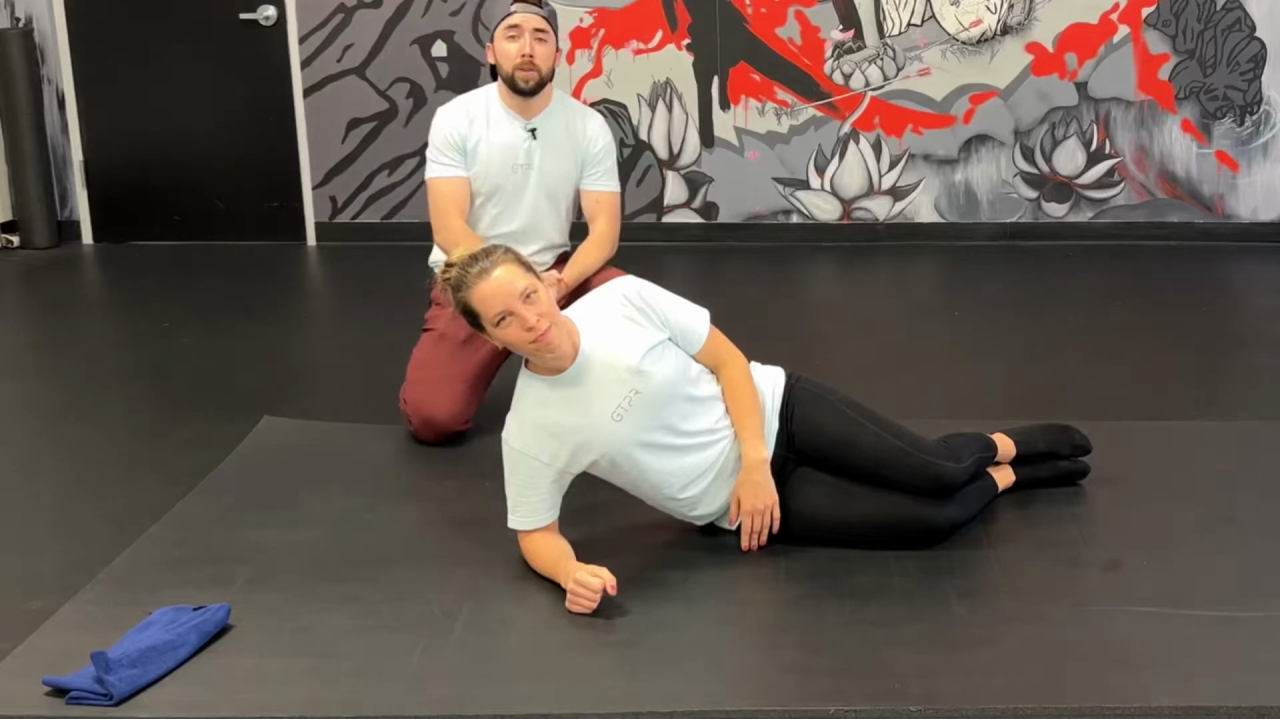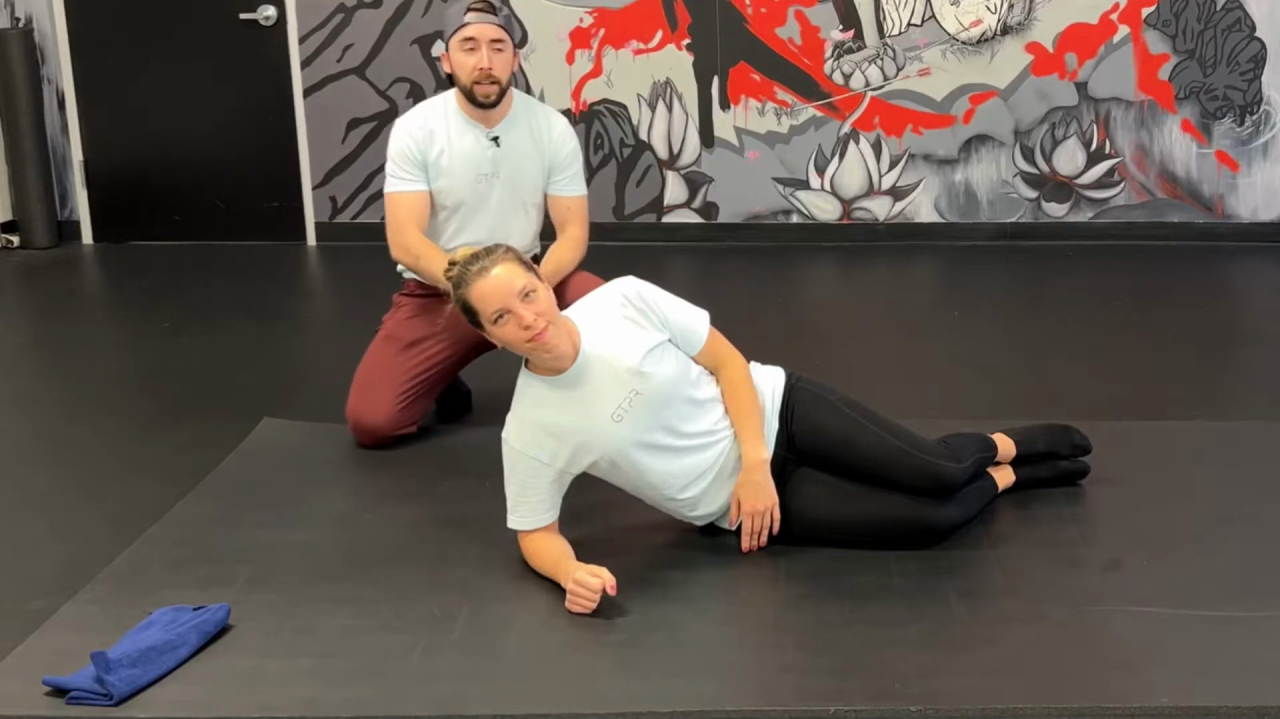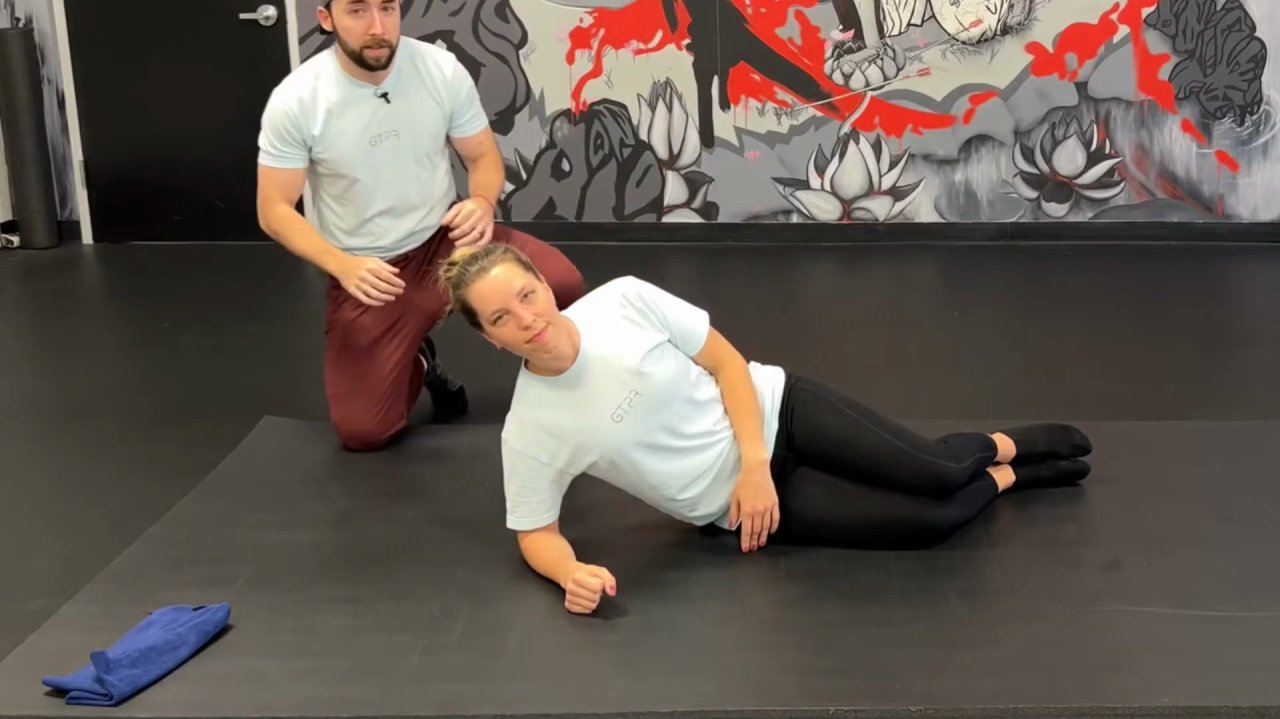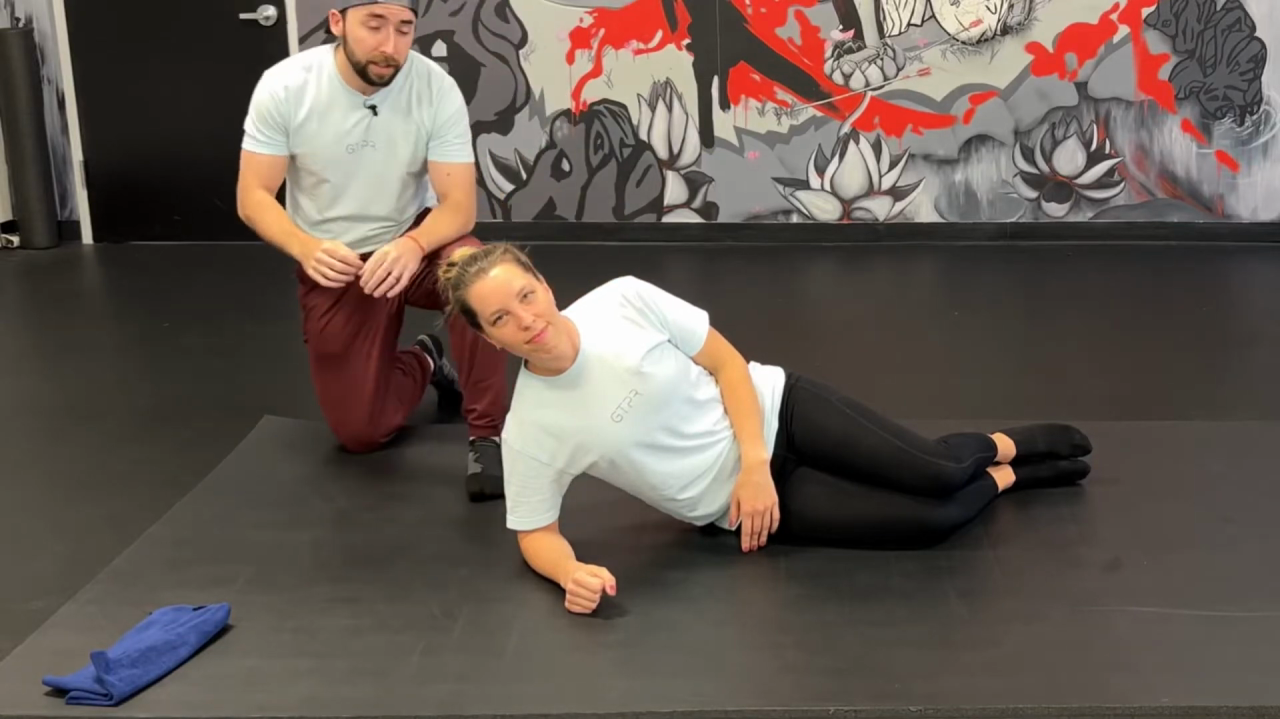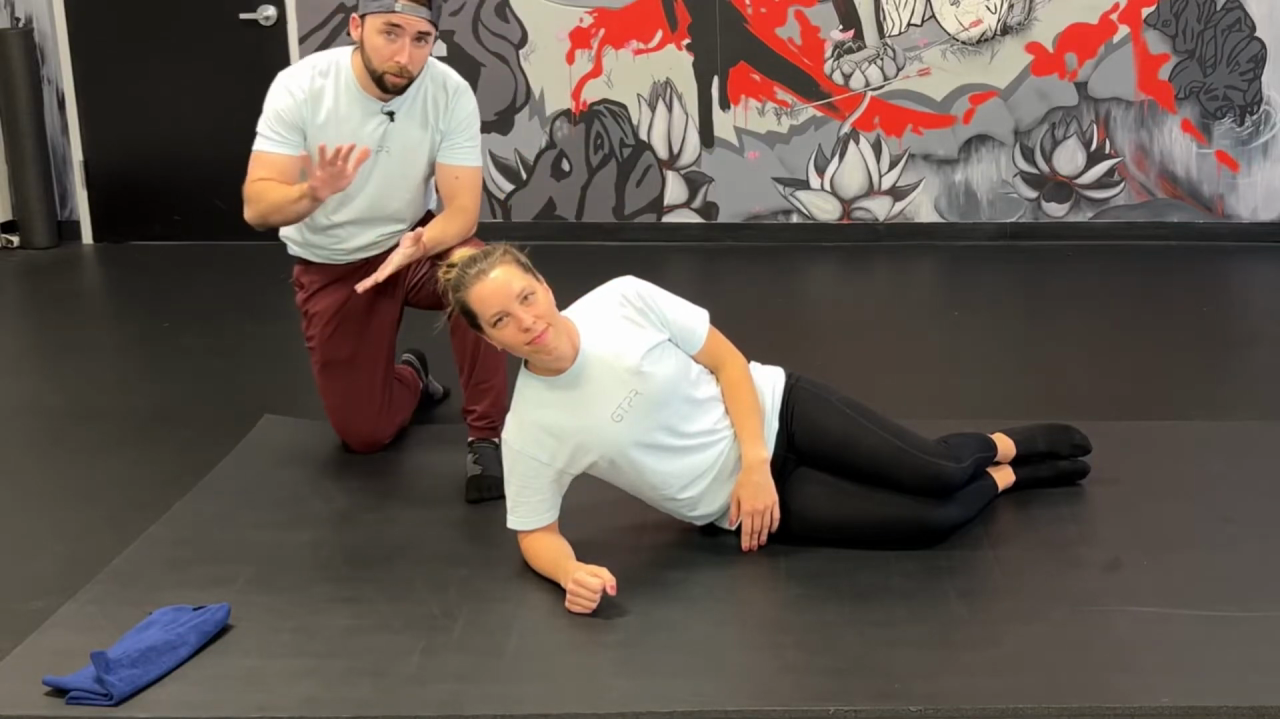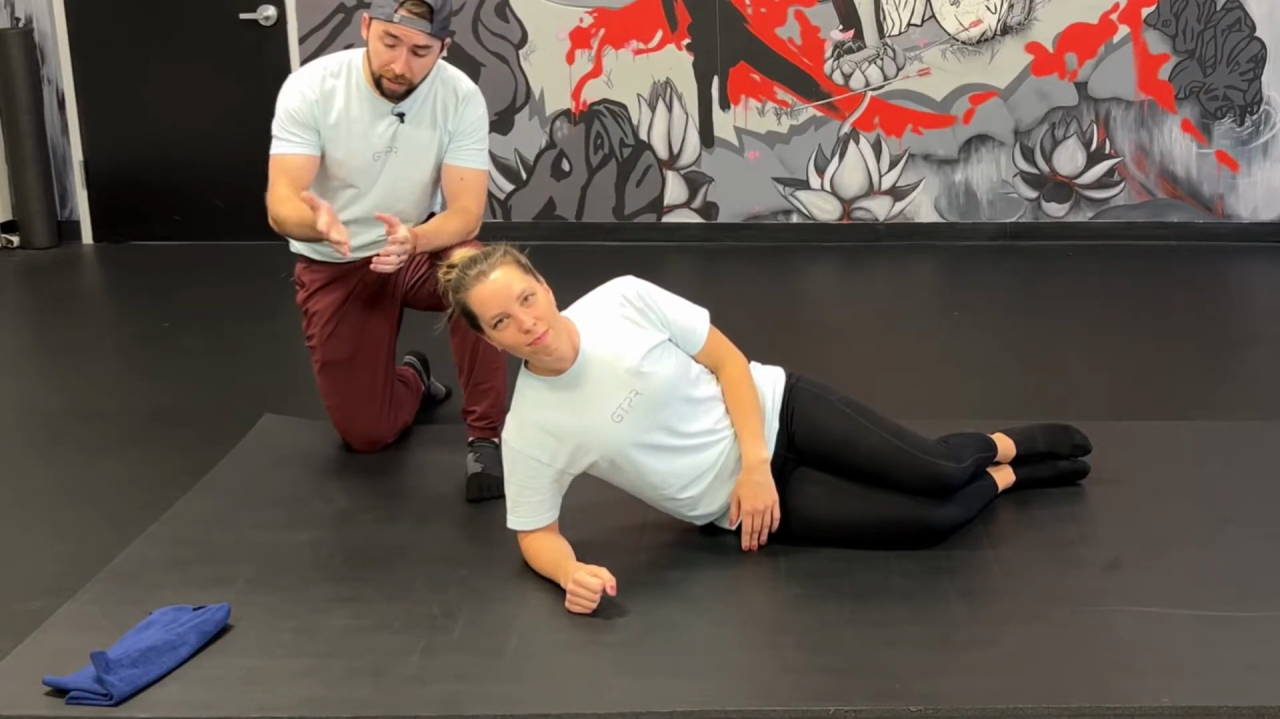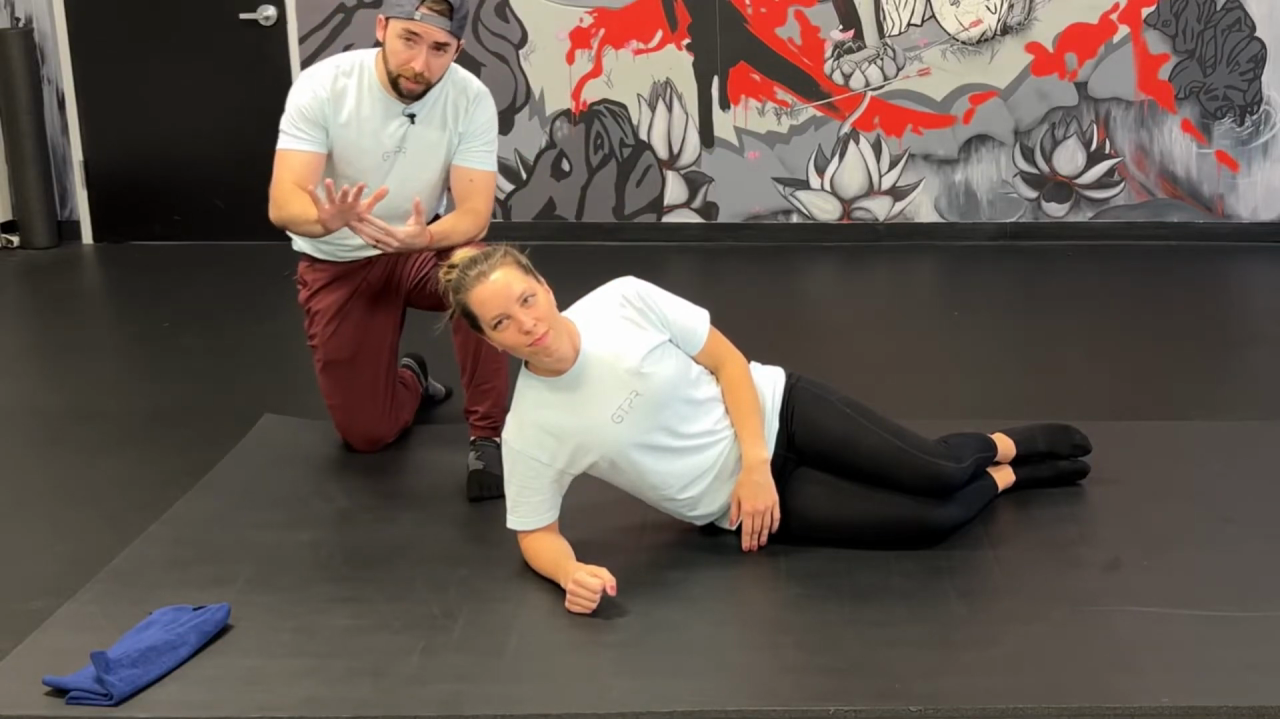
dt=0.5s
person 1, frame 1
left shoulder: (625, 298)
right shoulder: (529, 431)
left elbow: (730, 363)
right elbow: (536, 533)
left wrist: (755, 462)
right wrist: (571, 574)
left hip: (771, 410)
right hip: (729, 498)
left knee: (937, 475)
right knee: (931, 524)
left ankle: (1005, 444)
right ankle: (1006, 479)
person 1, frame 2
left shoulder: (625, 299)
right shoulder: (529, 431)
left elbow: (729, 363)
right elbow: (535, 533)
left wrist: (754, 462)
right wrist: (570, 572)
left hip: (773, 410)
right hip: (727, 498)
left knee: (937, 473)
right knee: (931, 522)
left ankle: (1006, 446)
right ankle: (1004, 478)
person 1, frame 3
left shoulder: (624, 298)
right shoulder: (528, 431)
left elbow: (729, 364)
right elbow: (535, 533)
left wrist: (753, 462)
right wrist: (570, 573)
left hip: (772, 409)
right hip: (731, 497)
left knee: (937, 471)
right knee: (930, 522)
left ankle: (1006, 444)
right ankle: (1007, 478)
person 1, frame 4
left shoulder: (623, 299)
right shoulder: (528, 430)
left elbow: (728, 363)
right elbow: (535, 533)
left wrist: (755, 464)
right wrist: (570, 572)
left hip: (772, 411)
right hip: (728, 501)
left knee: (936, 473)
right knee: (931, 521)
left ankle: (1007, 446)
right ankle: (1004, 479)
person 1, frame 5
left shoulder: (624, 298)
right shoulder: (529, 430)
left elbow: (730, 362)
right elbow: (535, 534)
left wrist: (754, 462)
right wrist: (570, 573)
left hip: (773, 409)
right hip: (727, 495)
left knee: (935, 472)
right knee: (929, 523)
left ankle: (1005, 445)
right ankle: (1005, 479)
person 1, frame 6
left shoulder: (623, 298)
right shoulder: (528, 431)
left elbow: (729, 362)
right elbow: (535, 534)
left wrist: (756, 462)
right wrist: (570, 573)
left hip: (772, 411)
right hip: (730, 500)
left knee: (936, 474)
right knee: (932, 521)
left ankle: (1007, 445)
right ankle: (1004, 479)
person 1, frame 7
left shoulder: (624, 298)
right shoulder: (529, 431)
left elbow: (729, 362)
right elbow: (535, 534)
left wrist: (754, 463)
right wrist: (570, 574)
left hip: (771, 410)
right hip: (727, 499)
left knee: (935, 473)
right knee: (930, 522)
left ankle: (1005, 445)
right ankle: (1003, 479)
person 2, frame 1
left shoulder: (590, 128)
right shoulder: (455, 119)
left elbow: (604, 230)
right elbow: (450, 231)
left wrist: (560, 286)
left hip: (551, 273)
right knee: (433, 416)
right ankle: (466, 366)
person 2, frame 2
left shoulder: (553, 129)
right shoulder: (414, 129)
left elbow: (573, 232)
right elbow: (405, 243)
right hip: (434, 292)
right knee: (371, 422)
right ankle: (443, 372)
person 2, frame 3
left shoulder: (441, 69)
right shoulder: (294, 101)
left elbow: (485, 159)
right elbow: (274, 210)
left wrist: (483, 203)
right wrist: (343, 265)
left hip: (446, 241)
right hip: (368, 271)
left knee: (561, 283)
right knee: (363, 431)
right ankle: (418, 365)
person 2, frame 4
left shoulder: (437, 89)
right shoulder: (283, 87)
left elbow: (460, 205)
right elbow: (252, 196)
left wrist: (412, 246)
right wrist: (306, 247)
left hip: (413, 244)
right hip: (333, 268)
right knee: (360, 434)
left ankle: (487, 436)
right ankle: (422, 365)
person 2, frame 5
left shoulder: (452, 94)
right shoulder: (298, 88)
left elbow: (463, 210)
right elbow: (257, 206)
left wrist: (417, 246)
right wrist: (314, 193)
left hip: (412, 242)
right hip: (329, 268)
right knee: (365, 435)
left ankle: (486, 436)
right ankle: (410, 379)
person 2, frame 6
left shoulder: (461, 97)
right shoulder: (310, 88)
left elbow: (466, 213)
right elbow: (280, 205)
left wrist: (412, 238)
right wrist: (317, 221)
left hip: (418, 244)
right hip: (332, 268)
right knee: (365, 434)
left ankle: (487, 436)
right ankle: (413, 380)
person 2, frame 7
left shoulder: (472, 100)
right shoulder: (321, 87)
left elbow: (475, 214)
right elbow: (282, 202)
left wrist: (424, 238)
right wrist: (327, 217)
left hip: (421, 247)
right hip: (337, 265)
right knee: (367, 433)
left ankle: (488, 435)
right ankle: (410, 380)
